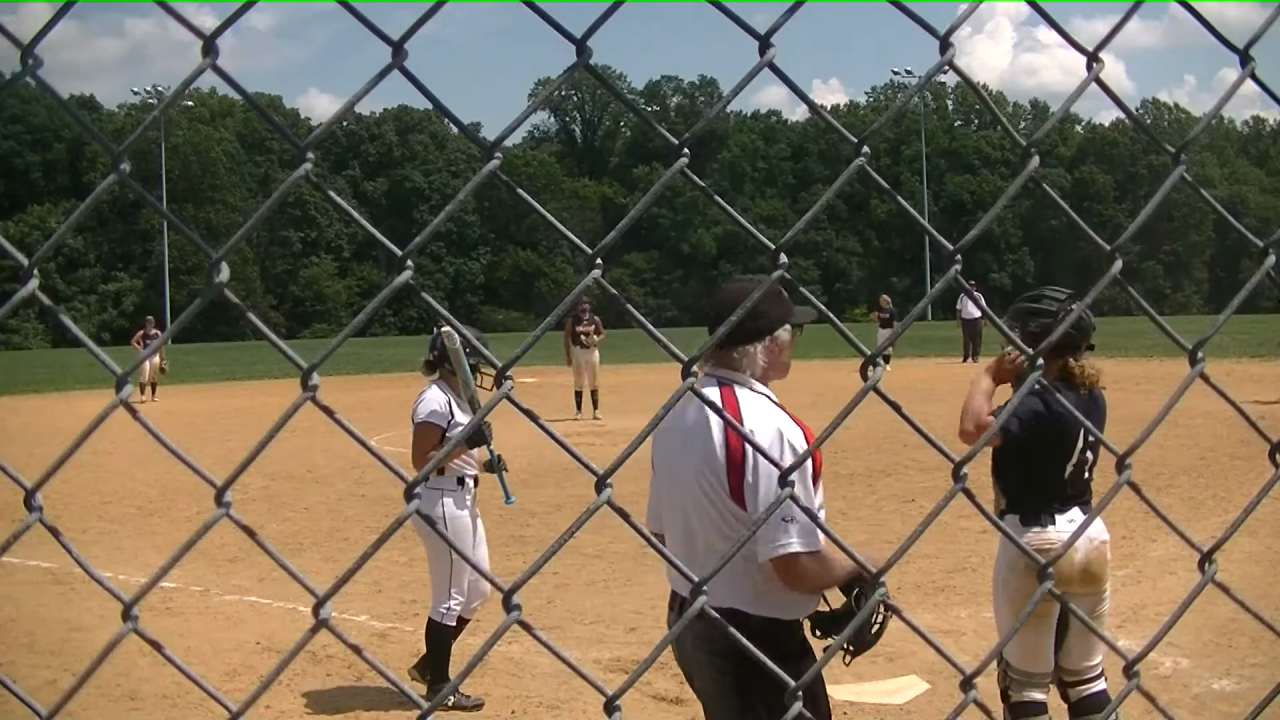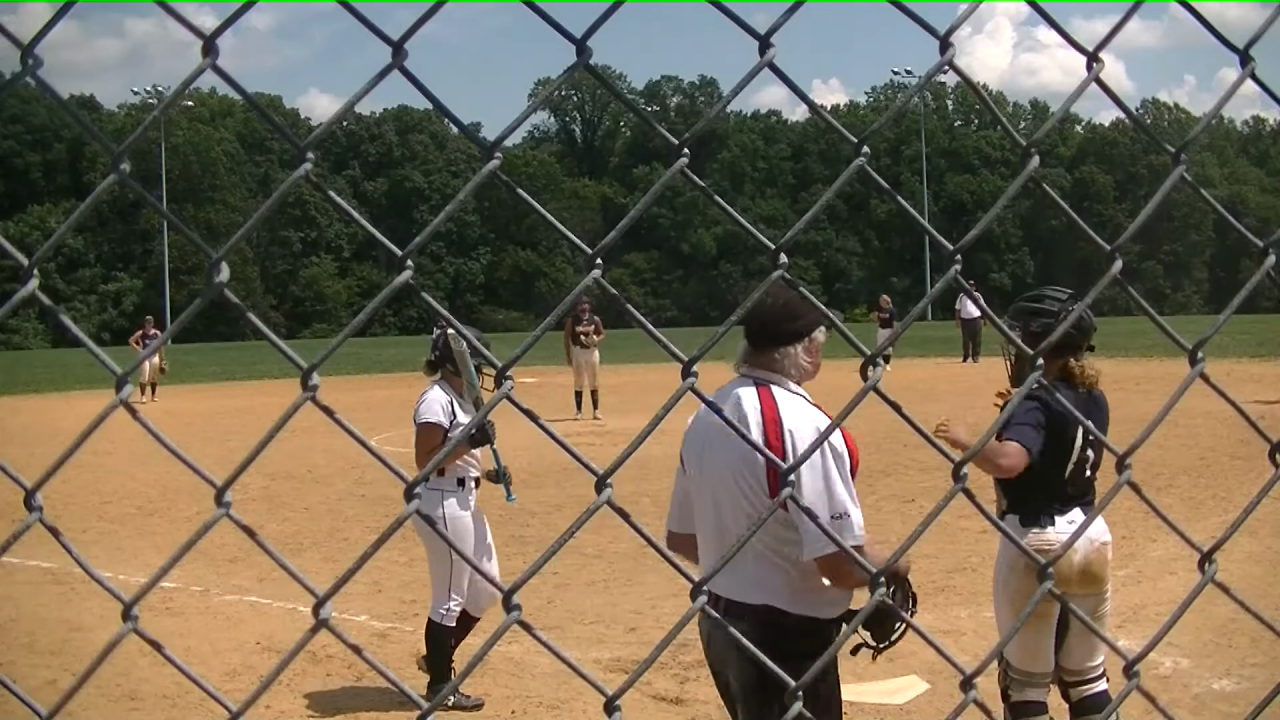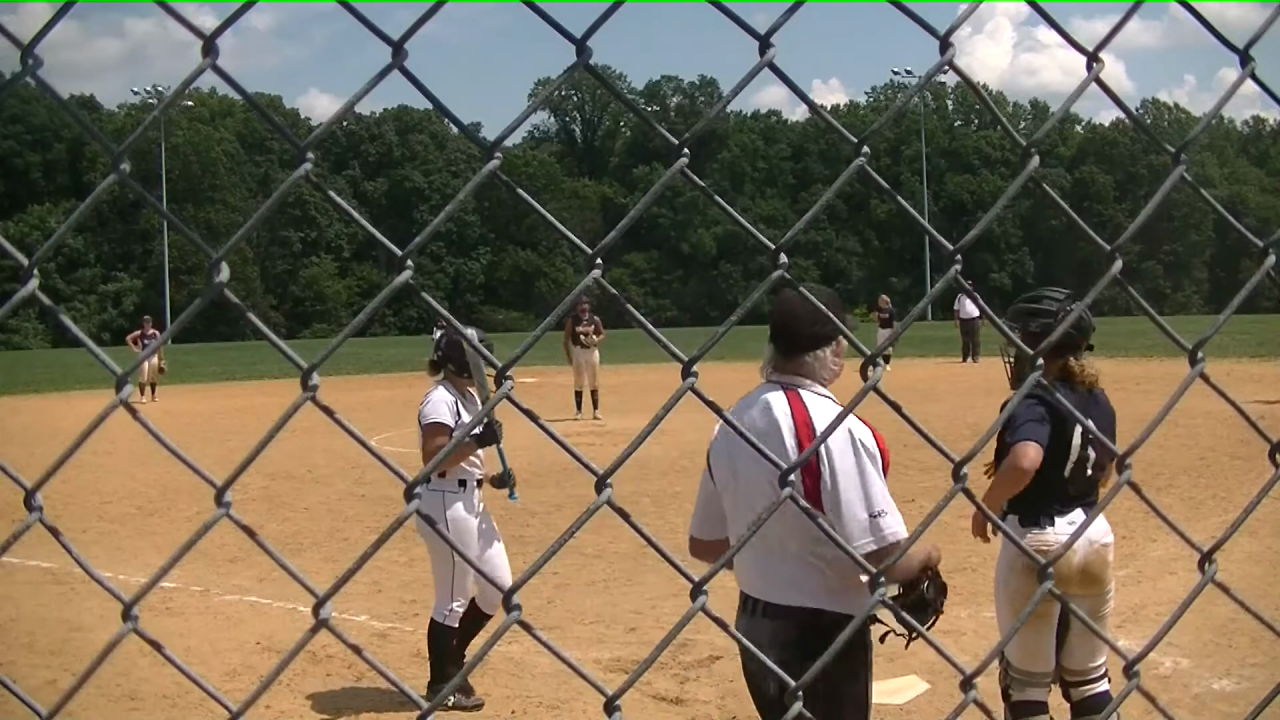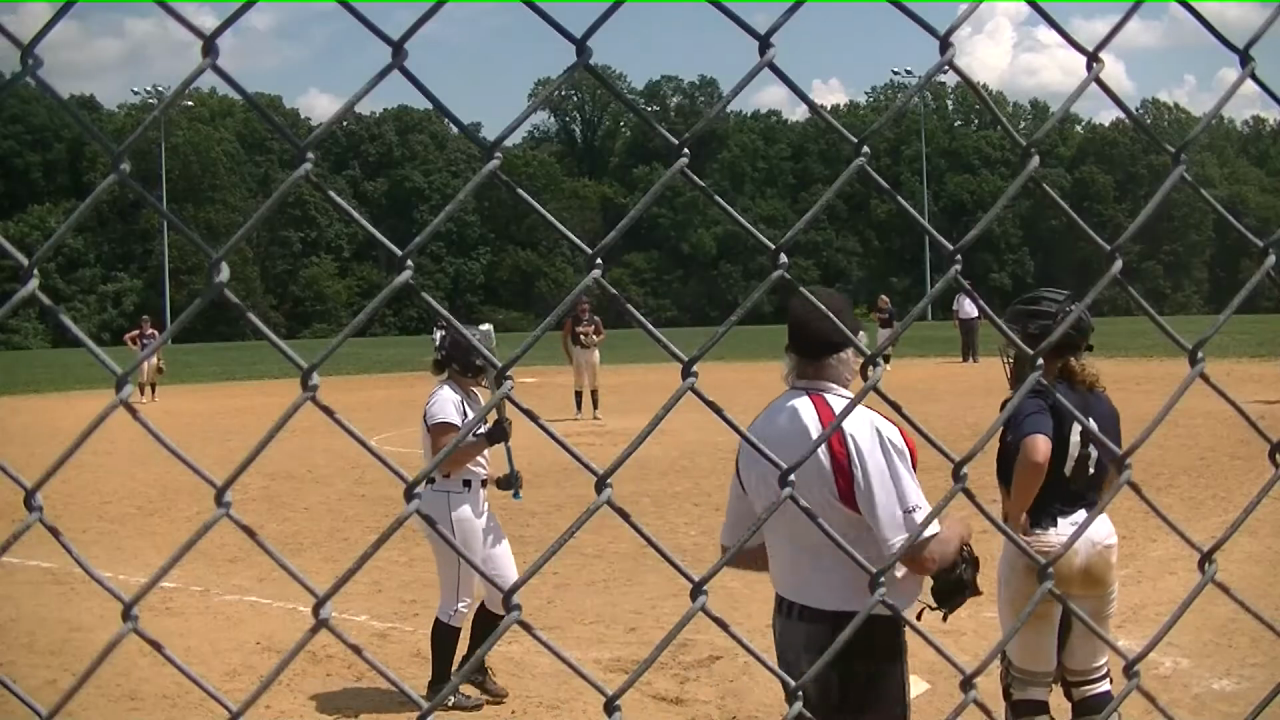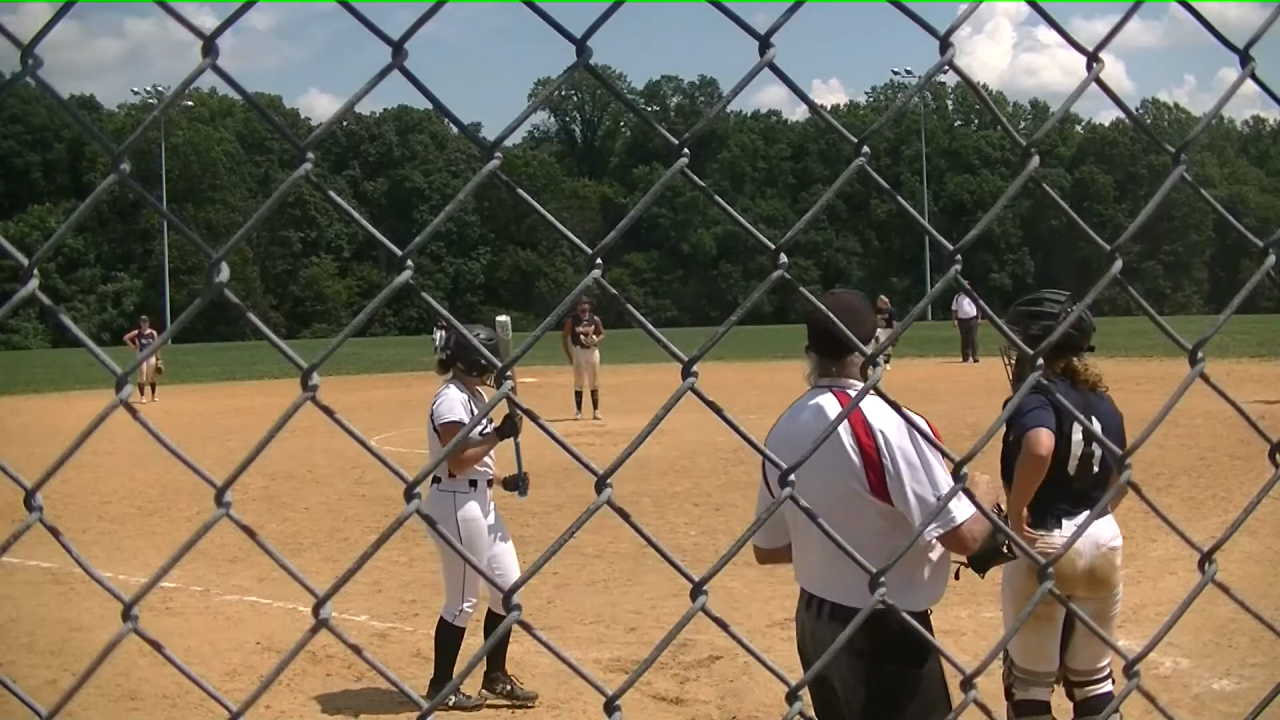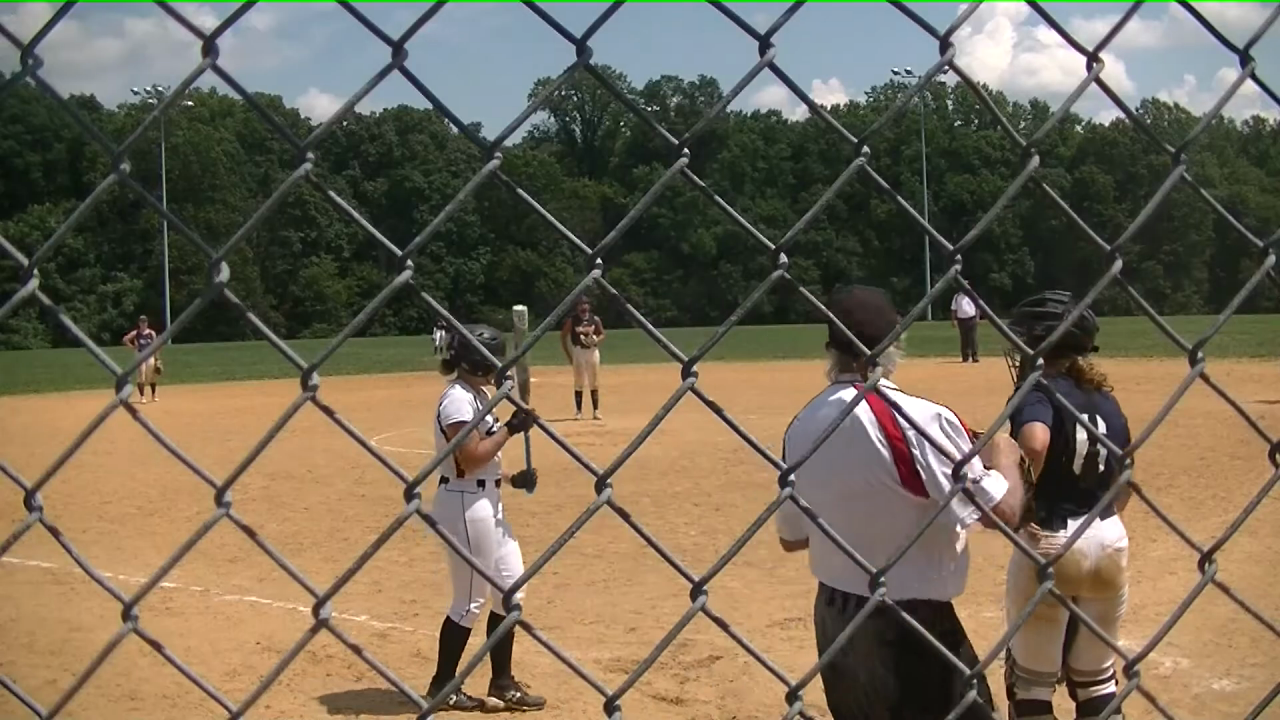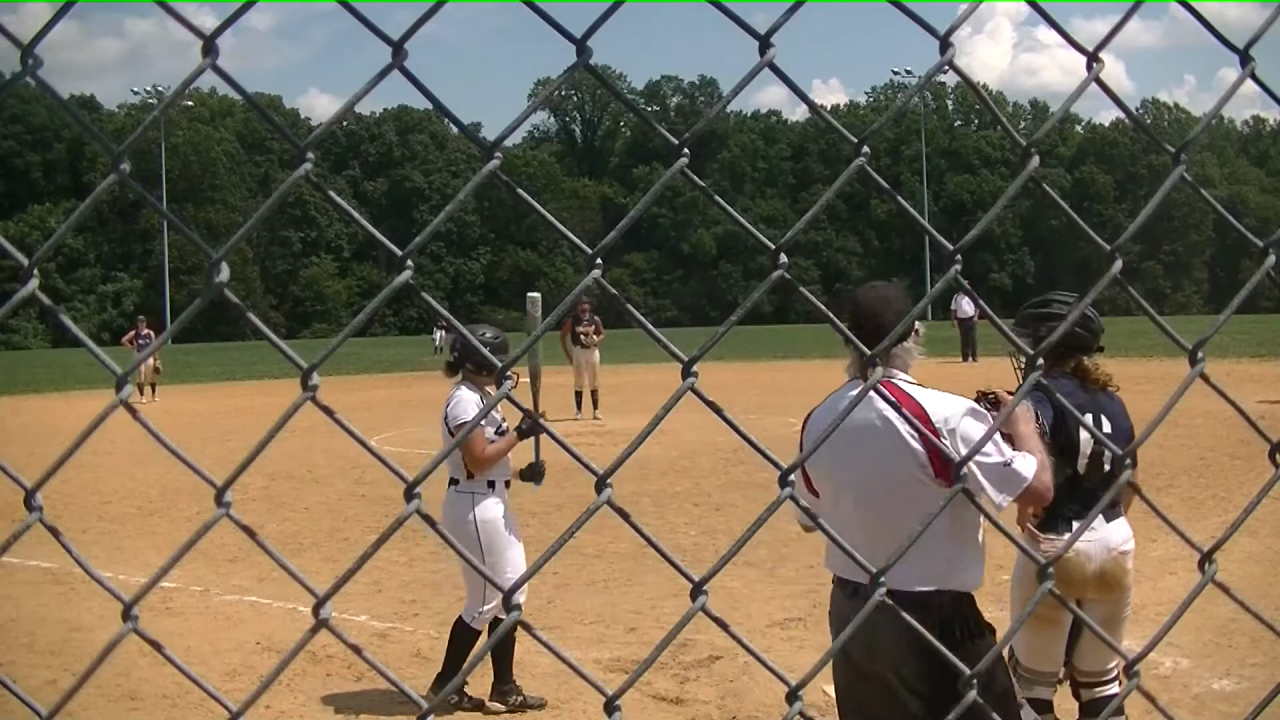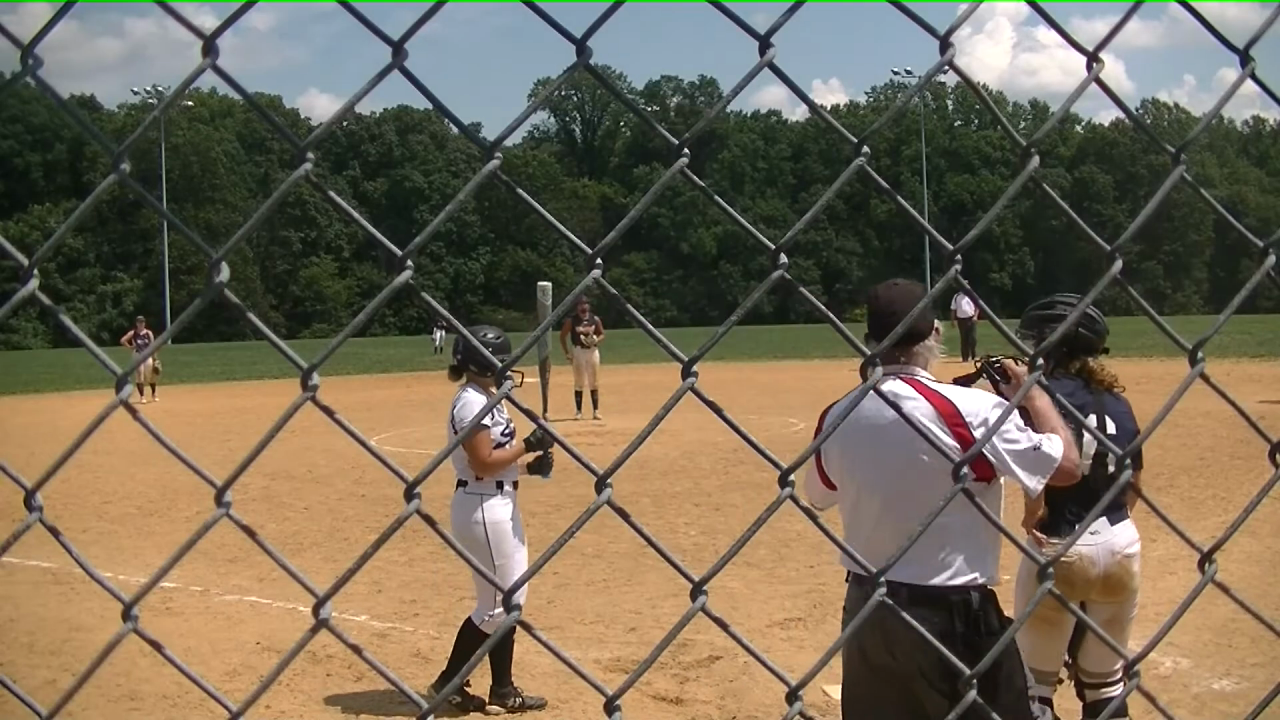
dt=0.1s
person 1, frame 1
left shoulder: (679, 410)
right shoulder: (770, 429)
left elbow: (662, 530)
right elbow: (799, 568)
right wrist: (853, 564)
left hip: (693, 620)
right hip: (753, 639)
person 1, frame 2
left shoulder: (707, 416)
right shoulder: (807, 430)
left elbow: (681, 538)
right elbow: (842, 564)
right wrist: (890, 563)
left hip: (721, 623)
right hip: (784, 636)
person 1, frame 3
left shoulder: (733, 422)
right shoulder: (837, 431)
left elbow: (704, 545)
right elbow: (883, 560)
right wrist: (925, 555)
left hip: (755, 623)
right hip: (819, 636)
person 1, frame 4
left shoulder: (760, 429)
right shoulder: (864, 430)
left elbow: (738, 552)
right elbow: (923, 554)
right wrist: (958, 533)
left hip: (791, 625)
right hip: (855, 640)
person 1, frame 5
left shoulder: (783, 430)
right shoulder: (891, 425)
left elbow: (768, 548)
right elbow: (962, 535)
right wrist: (985, 512)
left hip: (814, 622)
right hip: (884, 635)
person 1, frame 6
left shoulder: (803, 425)
right shoulder: (917, 421)
left elbow: (792, 536)
right elbow: (1003, 510)
right wrist: (1003, 450)
left hip: (835, 616)
right hip: (909, 626)
person 1, frame 7
left shoulder: (819, 420)
right shoulder: (945, 414)
left elbow: (808, 517)
right elbow: (1038, 490)
right wrist: (1021, 417)
left hip: (849, 611)
right hip: (931, 620)
person 1, frame 8
left shoulder: (839, 417)
right shoulder: (967, 412)
left elbow: (818, 494)
right elbow: (1067, 467)
right wrist: (1031, 390)
left hip: (867, 607)
right hip: (951, 616)
person 2, frame 1
left shoulder: (1038, 402)
right shoulder: (1092, 398)
left elbow: (972, 429)
left wrist: (991, 375)
right wrist: (1026, 368)
left hip: (1035, 543)
right hip: (1090, 537)
left knee: (1025, 681)
right knee: (1085, 674)
person 2, frame 2
left shoulder: (1036, 401)
right shoulder: (1094, 399)
left elbow: (1005, 461)
left wrist: (964, 440)
left hip: (1034, 545)
right hip: (1092, 538)
left knee: (1024, 680)
right knee: (1086, 675)
person 2, frame 3
left shoulder: (1033, 400)
right shoulder: (1098, 401)
left elbow: (1025, 461)
left wrist: (988, 506)
left hip: (1036, 543)
right hip: (1093, 537)
left knee: (1026, 680)
right knee: (1088, 675)
person 2, frame 4
left shoulder: (1035, 397)
right shoulder: (1100, 402)
left elbow: (1035, 455)
right elbow: (1114, 476)
left wrist: (1013, 513)
left hip: (1041, 543)
right hip: (1098, 538)
left knee: (1026, 679)
right knee: (1089, 674)
person 2, frame 5
left shoulder: (1036, 396)
right shoulder: (1103, 403)
left elbow: (1039, 448)
right elbow: (1117, 482)
left wrist: (1016, 508)
left hip: (1044, 544)
right hip: (1103, 540)
left knee: (1029, 679)
right knee: (1091, 674)
person 2, frame 6
left shoulder: (1039, 392)
right shoulder: (1107, 402)
left elbow: (1034, 442)
right elbow: (1123, 484)
left wrist: (1022, 501)
left hip: (1050, 544)
right hip: (1109, 541)
left knee: (1029, 681)
right knee: (1095, 676)
person 2, frame 7
left shoulder: (1043, 392)
right shoulder: (1113, 402)
right elbow: (1126, 485)
left hip: (1055, 546)
right hip: (1115, 543)
left knee: (1033, 679)
right knee: (1099, 677)
person 2, frame 8
left shoulder: (1045, 392)
right shoulder: (1118, 403)
right elbow: (1132, 484)
left wrist: (1033, 503)
left hip: (1060, 549)
right hip: (1120, 545)
left knee: (1032, 680)
right knee: (1103, 680)
person 3, frame 1
left shoulder: (461, 397)
right shoulder: (434, 399)
right elbow: (421, 460)
left wrist: (484, 463)
right wrist: (467, 443)
left hip: (463, 501)
right hip: (442, 503)
left knee: (478, 591)
right knee: (450, 597)
left ankle: (431, 662)
right ankle: (439, 686)
person 3, frame 2
left shoulder: (465, 398)
right shoulder: (435, 400)
right elbow: (426, 460)
left wrist: (486, 472)
right wrist: (471, 442)
left hip: (466, 500)
right hip: (443, 503)
left knee: (486, 590)
right knee: (449, 598)
left ankle: (437, 660)
right ankle: (439, 687)
person 3, frame 3
left shoulder: (468, 397)
right shoulder: (439, 400)
right elbow: (433, 461)
left wrist: (492, 477)
right wrist: (478, 442)
left hip: (470, 501)
right hip: (446, 505)
left knee: (497, 587)
right knee: (453, 599)
left ankle: (452, 659)
right ankle: (440, 686)
person 3, frame 4
left shoulder: (472, 397)
right shoulder: (444, 400)
right elbow: (446, 463)
left wrist: (497, 480)
right wrist: (488, 438)
left hip: (475, 502)
right hip: (451, 505)
left knee: (505, 585)
right knee: (457, 601)
left ankle: (474, 666)
right ankle: (439, 688)
person 3, frame 5
left shoulder: (475, 396)
right shoulder: (451, 399)
right elbow: (457, 463)
left wrist: (505, 481)
right wrist: (499, 434)
left hip: (480, 502)
right hip: (457, 505)
left knee: (509, 587)
right knee: (462, 600)
left ankle: (495, 675)
right ankle: (441, 687)
person 3, frame 6
left shoulder: (478, 396)
right shoulder: (458, 400)
right elbow: (470, 459)
left wrist: (513, 477)
right wrist: (509, 429)
left hip: (487, 502)
right hip: (465, 506)
left knee: (510, 591)
right knee: (470, 600)
left ankle: (503, 684)
right ankle: (442, 686)
person 3, frame 7
left shoulder: (483, 397)
right shoulder: (465, 401)
right elbow: (477, 461)
left wrist: (521, 472)
right wrist: (519, 433)
left hip: (495, 503)
right hip: (474, 507)
left knee: (512, 595)
right knee: (483, 602)
left ankle: (505, 689)
right ankle: (445, 684)
person 3, frame 8
left shoulder: (488, 399)
right shoulder: (471, 402)
right elbow: (484, 464)
left wrist: (529, 465)
right wrist: (527, 444)
left hip: (502, 506)
right hip: (482, 510)
left knee: (510, 601)
right knee: (496, 605)
left ankle: (502, 690)
right ankle: (449, 682)
